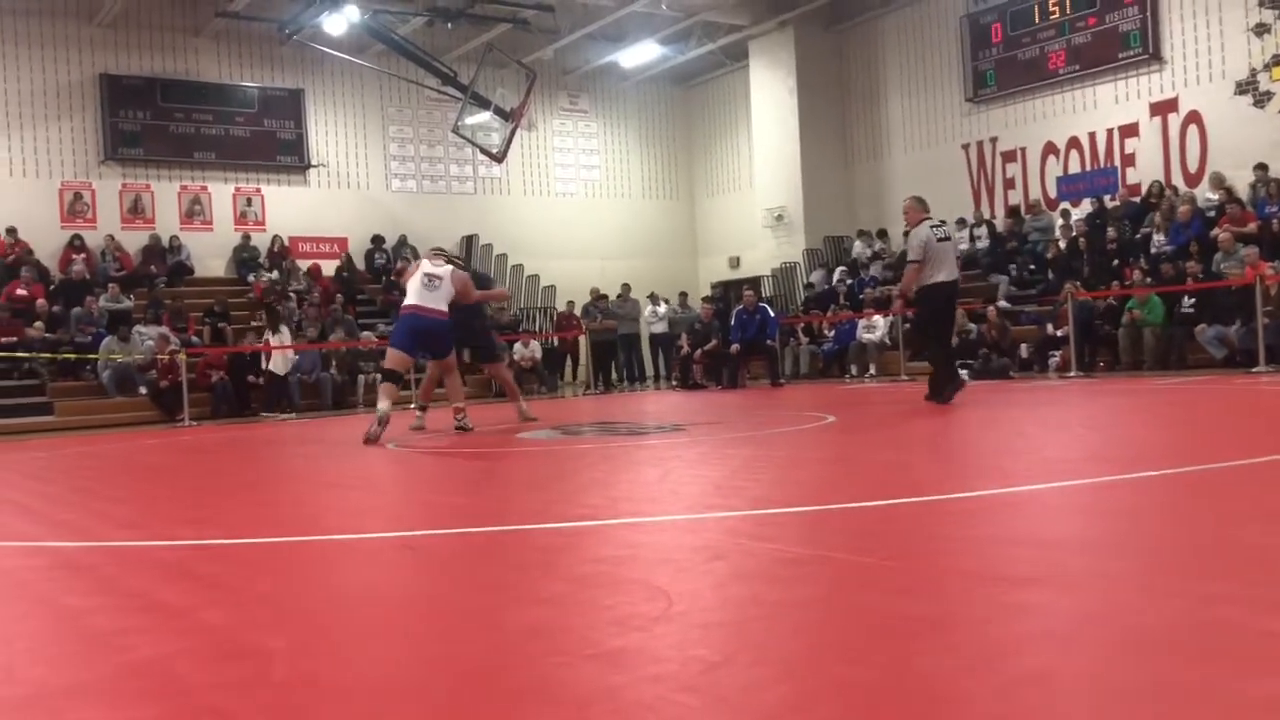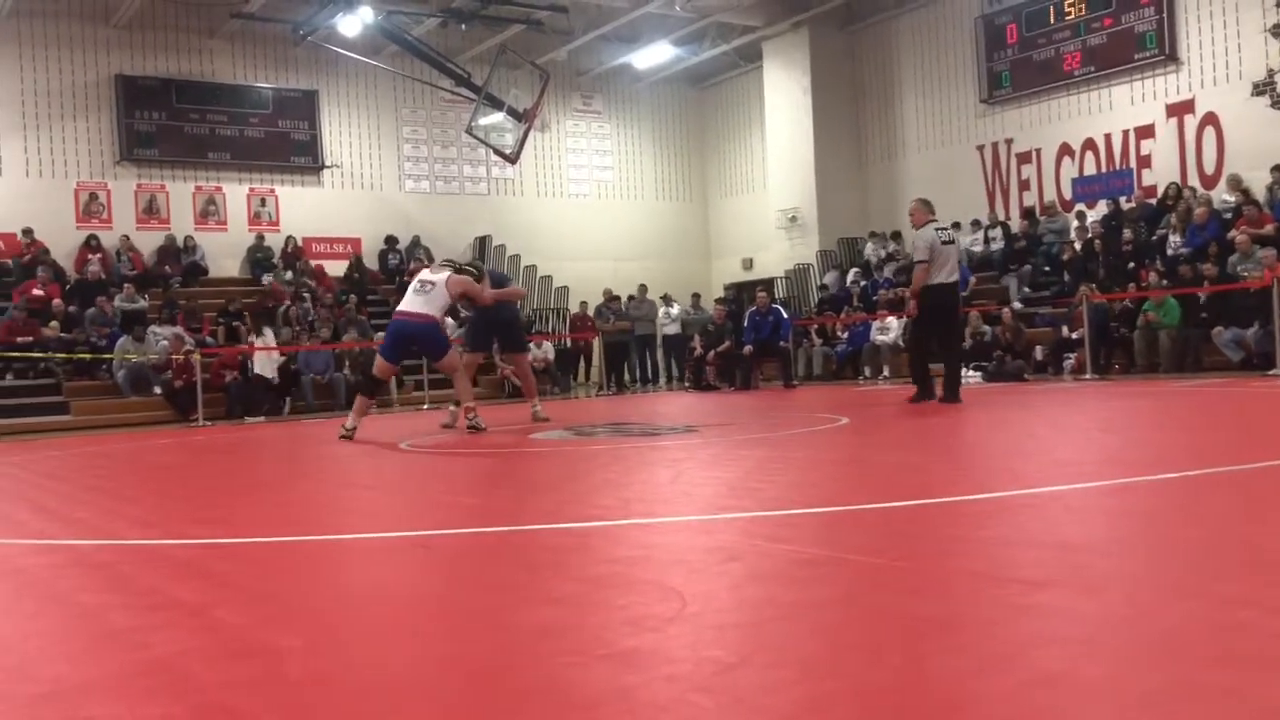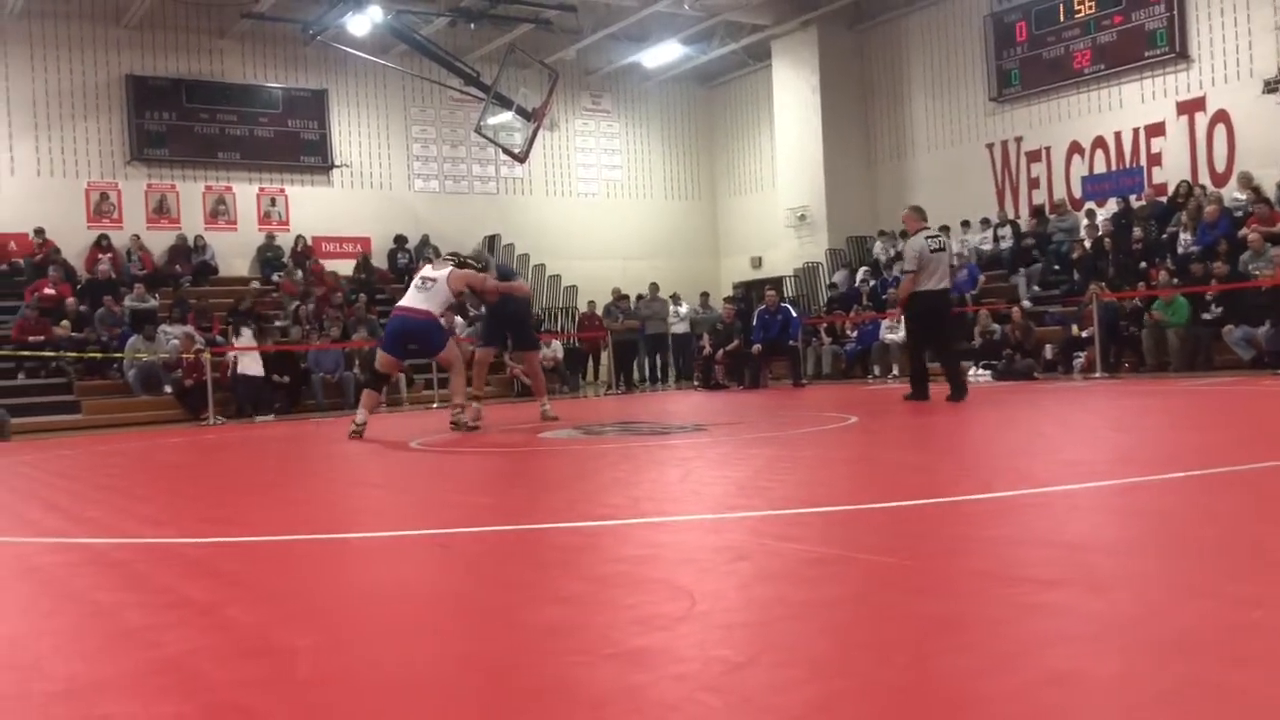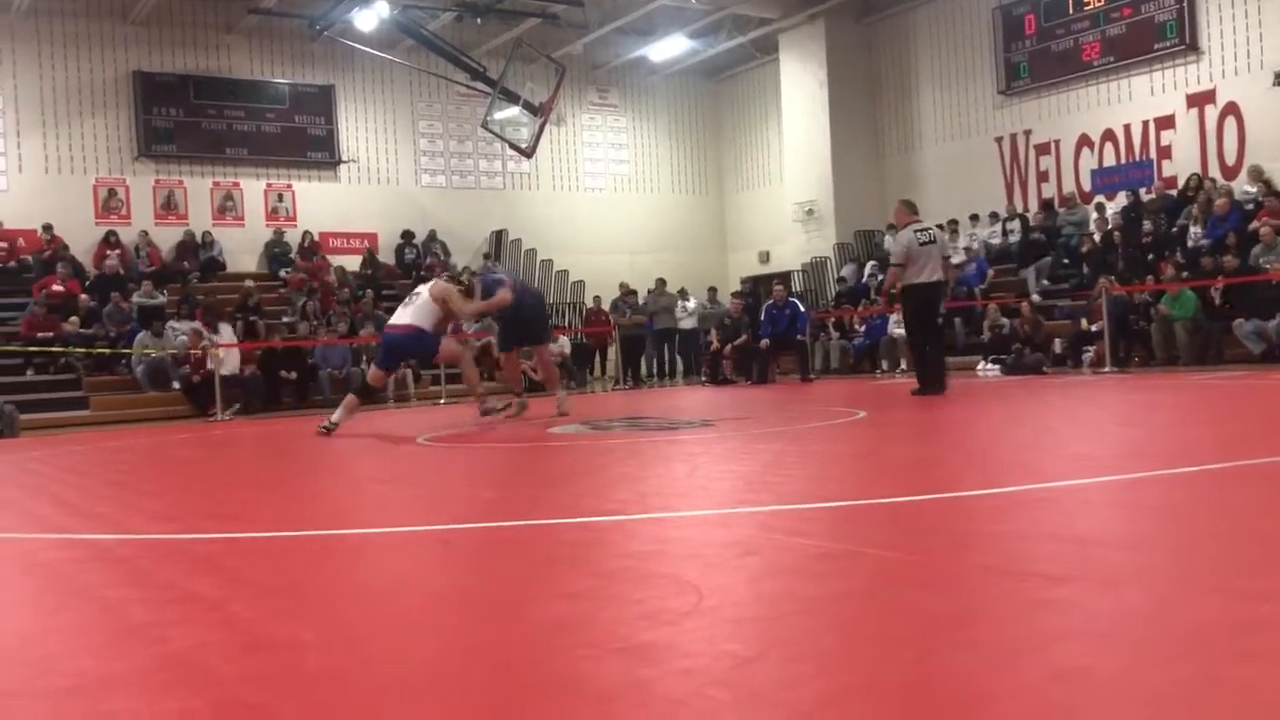
dt=0.3s
person 1, frame 1
left shoulder: (918, 233)
right shoulder: (945, 230)
left elbow: (913, 269)
right elbow: (955, 262)
left wrist: (901, 296)
left hip: (931, 292)
right hip: (951, 289)
left knee: (929, 341)
right knee: (942, 340)
left ankle: (950, 380)
right ankle: (938, 389)
person 1, frame 2
left shoulder: (922, 235)
right shoulder: (950, 232)
left elbow: (921, 269)
left wrist: (913, 296)
left hip: (931, 294)
right hip: (952, 291)
left knee: (918, 343)
right knee: (951, 343)
left ankle: (924, 389)
right ankle: (951, 391)
person 1, frame 3
left shoulder: (913, 243)
right shoulder: (942, 239)
left elbow: (909, 278)
right elbow: (950, 270)
left wrist: (900, 303)
left hip: (920, 299)
right hip: (942, 297)
left knee: (916, 347)
right knee: (945, 345)
left ankle: (920, 390)
right ankle: (958, 387)
person 1, frame 4
left shoulder: (903, 237)
right shoulder: (934, 232)
left elbow: (895, 271)
right elbow: (944, 263)
left wrist: (884, 294)
left hip: (914, 291)
right hip: (935, 288)
left knee: (917, 341)
right knee: (934, 336)
left ankle: (927, 385)
right ankle: (938, 381)
person 2, frame 1
left shoulder: (416, 266)
right shoulder: (459, 275)
right elbow: (471, 298)
left hip: (410, 319)
right hip: (439, 322)
left knee: (391, 374)
right knee: (449, 370)
left ankle: (382, 414)
right ankle: (461, 419)
person 2, frame 2
left shoulder: (422, 273)
right shoulder: (460, 280)
right elbow: (487, 298)
left hip: (398, 324)
right hip: (426, 326)
left knee: (375, 380)
right knee: (457, 370)
left ankle: (349, 427)
right ankle: (472, 419)
person 2, frame 3
left shoulder: (425, 268)
right shoulder: (462, 274)
right elbow: (493, 287)
left hip: (398, 319)
right hip: (424, 322)
left knee: (378, 376)
right knee: (456, 364)
left ankle: (359, 425)
right ankle: (458, 416)
person 2, frame 4
left shoulder: (427, 288)
right shoulder: (445, 288)
left elbow: (435, 324)
right elbow: (464, 312)
right wrist: (496, 301)
left hip: (390, 336)
right hip: (412, 336)
left knee: (368, 388)
right knee: (463, 355)
left ankle: (331, 422)
right ankle: (483, 405)
person 3, frame 1
left shoulder: (479, 278)
left hip: (478, 328)
right hip: (451, 329)
left knee: (500, 373)
right knee: (434, 371)
left ankle: (521, 407)
person 3, frame 2
left shoulder: (497, 278)
left elbow: (518, 292)
left hip: (507, 320)
right hip: (480, 321)
left knee: (523, 366)
right knee: (468, 364)
person 3, frame 3
left shoulder: (500, 271)
left hip: (519, 316)
right hip: (494, 316)
left knee: (532, 364)
right knee: (480, 359)
left ankle: (544, 407)
person 3, frame 4
left shoulder: (490, 283)
left elbow: (505, 298)
left hip: (531, 307)
right hip: (508, 316)
left knee: (543, 356)
right knee: (507, 362)
